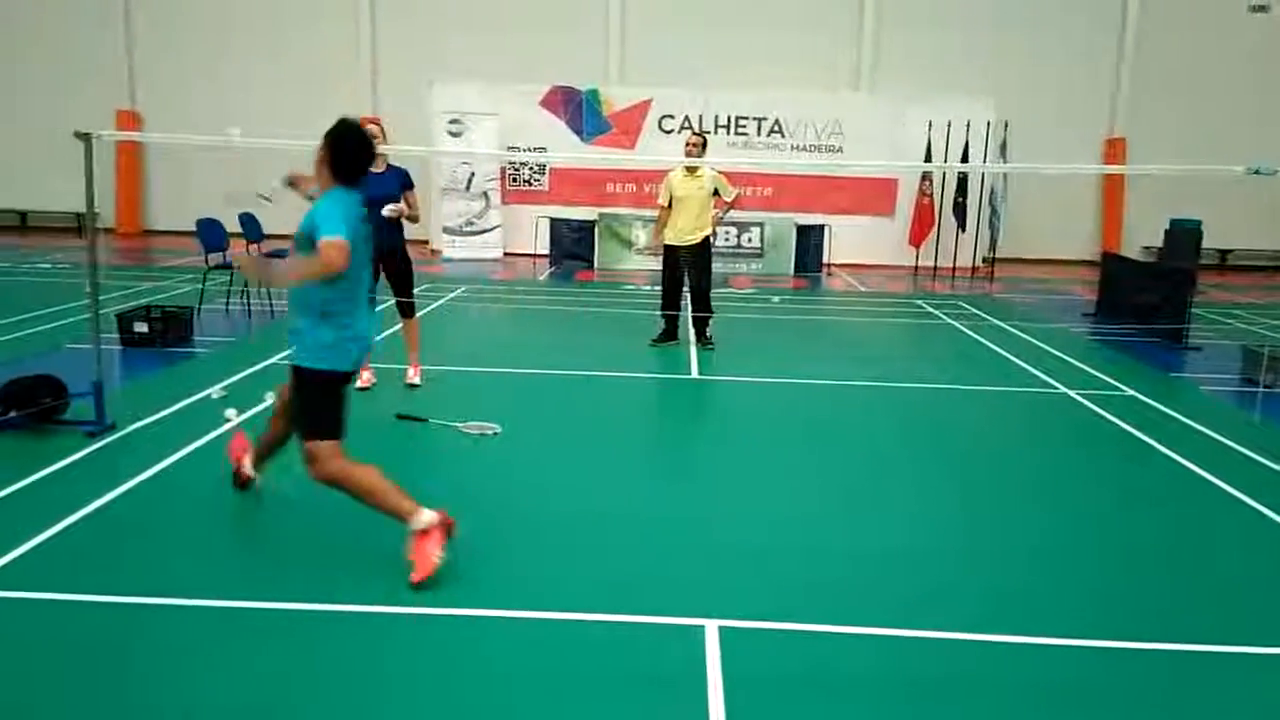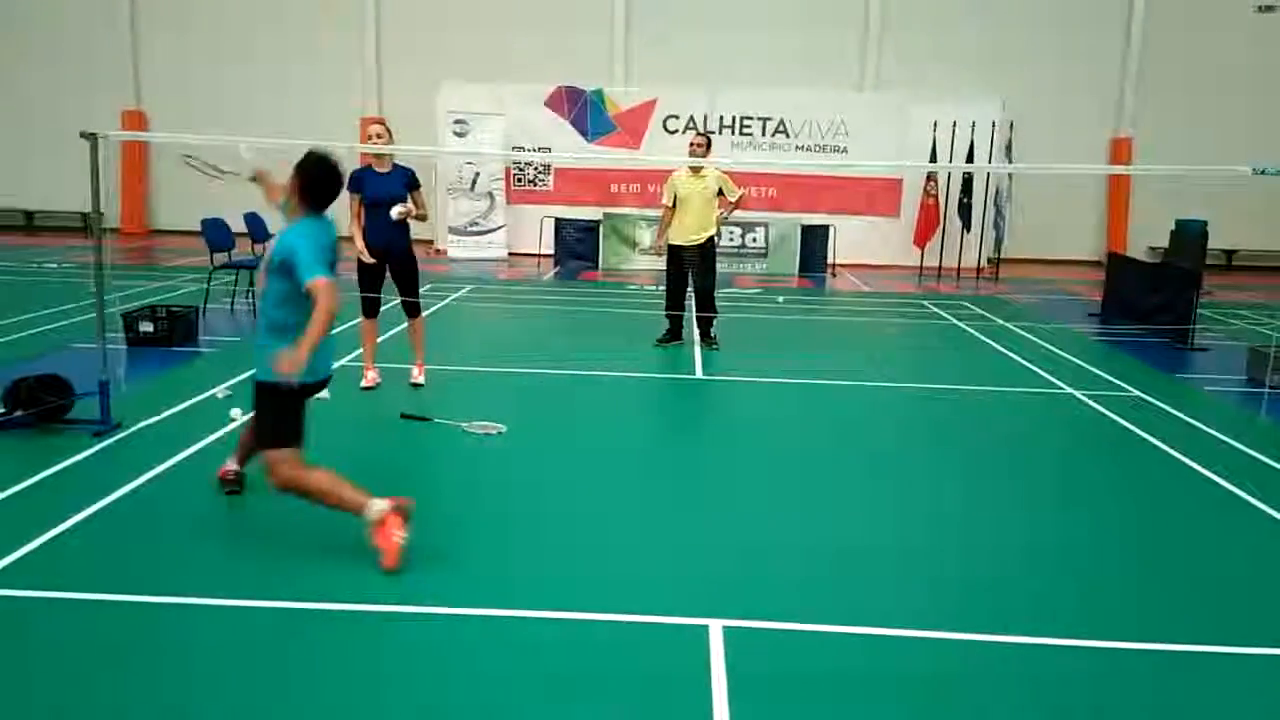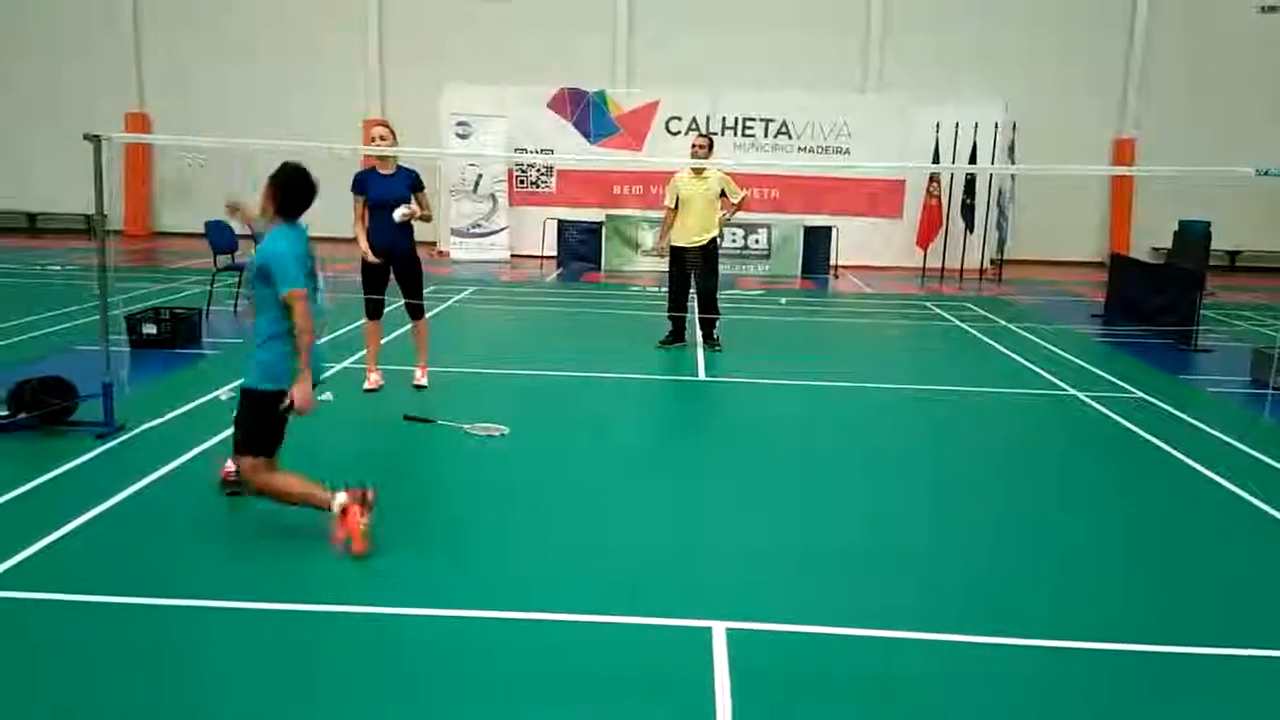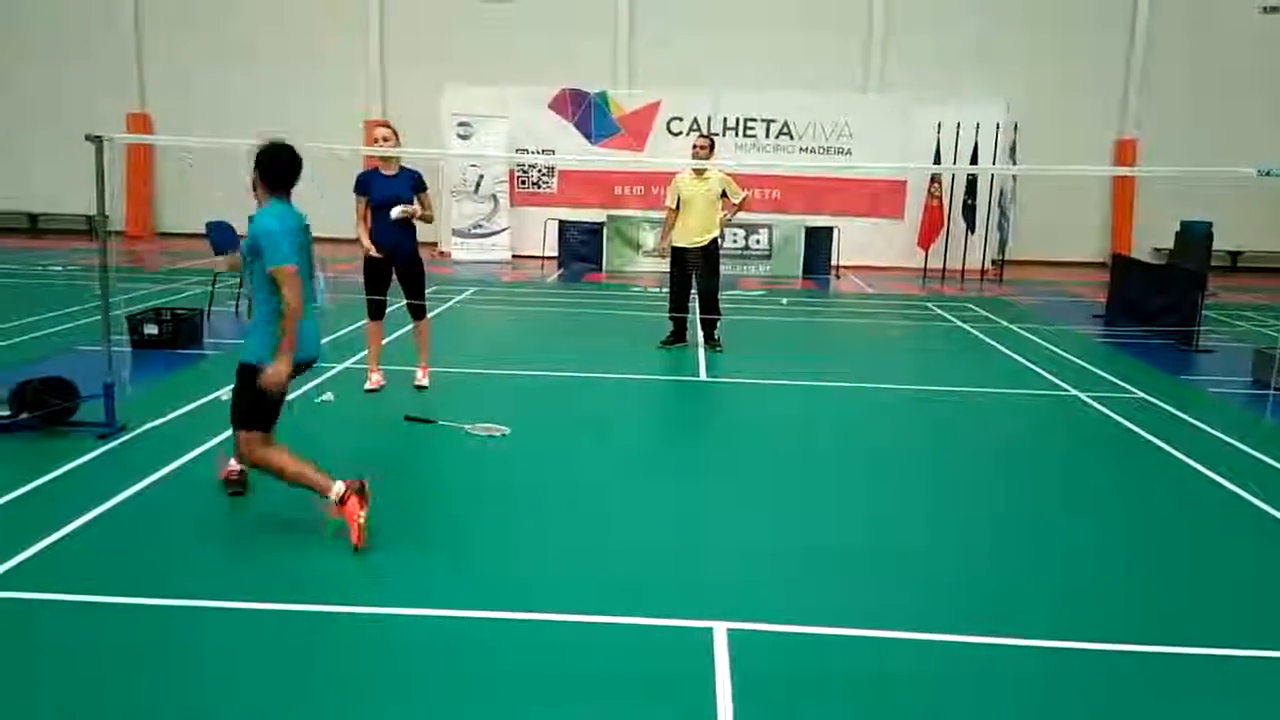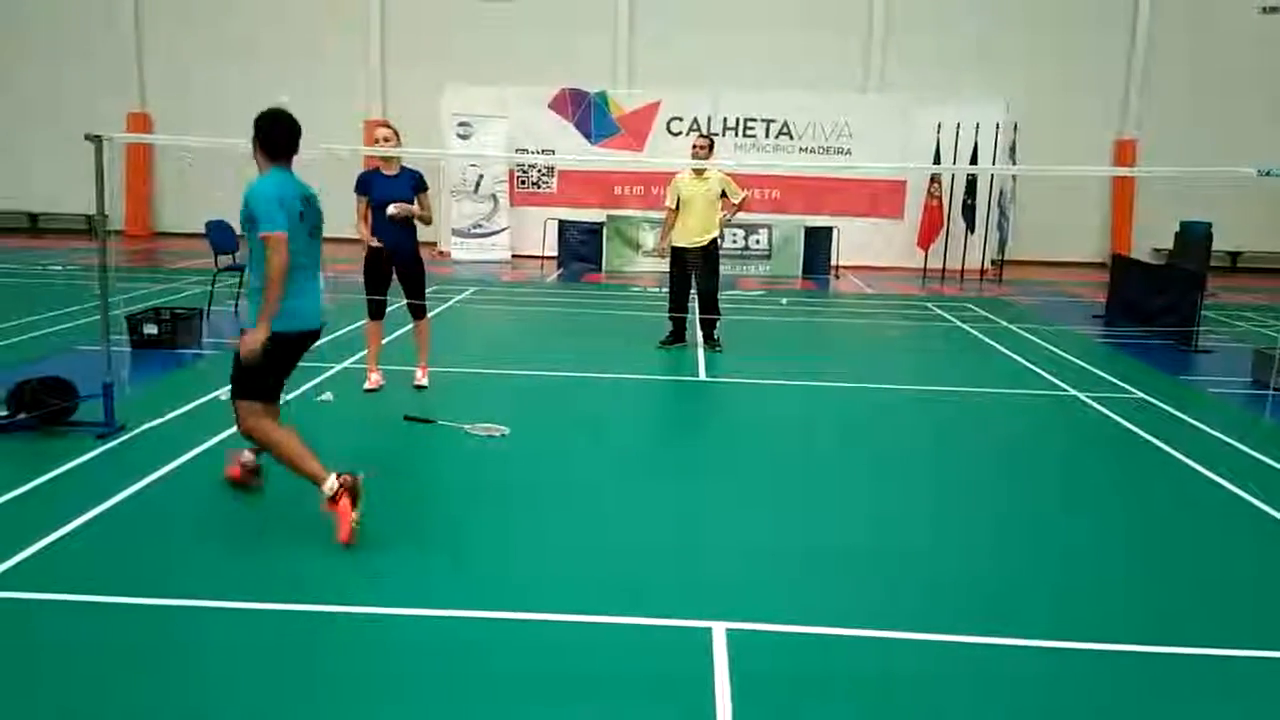
dt=0.1s
person 1, frame 1
left shoulder: (332, 210)
right shoulder: (349, 199)
left elbow: (335, 261)
left wrist: (272, 271)
right wrist: (309, 186)
left hip: (325, 350)
right hip: (326, 343)
left knee: (326, 461)
right knee: (287, 402)
left ankle: (424, 521)
right ankle: (252, 463)
person 1, frame 2
left shoulder: (299, 238)
right shoulder: (318, 224)
left elbow: (327, 302)
right elbow: (292, 208)
left wrist: (302, 351)
right wrist: (267, 182)
left hip: (289, 369)
right hip: (293, 364)
left knee: (286, 470)
right knee: (262, 425)
left ankle: (379, 510)
right ankle: (238, 467)
person 1, frame 3
left shoulder: (277, 248)
right shoulder: (291, 235)
left elbow: (303, 314)
left wrist: (303, 376)
right wrist: (246, 217)
left hip: (275, 372)
right hip: (274, 369)
left knee: (260, 476)
right knee: (249, 426)
left ankle: (342, 502)
right ankle: (236, 468)
person 1, frame 4
left shoulder: (267, 223)
right shoulder: (291, 218)
left elbow: (292, 290)
left wrist: (284, 357)
left hip: (278, 348)
right hip: (303, 344)
left knee: (254, 445)
right knee: (251, 417)
left ankle: (340, 493)
right ankle: (241, 469)
person 1, frame 5
left shoulder: (262, 189)
right shoulder: (304, 192)
left elbow: (278, 257)
left wrist: (262, 325)
left hip: (280, 321)
right hip: (308, 316)
left knee: (254, 418)
right knee: (259, 396)
left ankle: (334, 486)
right ankle: (250, 462)
person 2, frame 1
left shoulder: (400, 175)
left elbow: (416, 216)
left wrist: (404, 211)
left hip: (394, 250)
left knee: (407, 309)
left ankle: (414, 366)
right ankle: (364, 370)
person 2, frame 2
left shoulder: (406, 174)
right shoulder: (359, 176)
left elbow: (424, 214)
right elbow: (355, 218)
left wrist: (412, 212)
right wrist: (359, 244)
left hip: (401, 250)
right hip: (371, 252)
left knee: (412, 308)
right knee: (369, 310)
left ankle: (418, 366)
right ankle: (370, 369)
person 2, frame 3
left shoulder: (410, 176)
right shoulder: (362, 178)
left elbow: (428, 214)
right elbow: (359, 220)
left wrist: (417, 213)
right wrist: (363, 245)
left hip: (405, 252)
right hip: (375, 254)
left knee: (416, 310)
right knee: (373, 312)
left ankle: (421, 367)
right ankle: (372, 371)
person 2, frame 4
left shoulder: (413, 177)
right shoulder: (365, 179)
left elbow: (430, 216)
right elbow: (361, 220)
left wrist: (416, 212)
right wrist: (365, 242)
left hip: (407, 252)
right hip: (377, 254)
left knee: (417, 311)
right knee: (375, 312)
left ankle: (422, 368)
right ankle: (374, 371)
person 2, frame 5
left shoulder: (414, 177)
right shoulder: (366, 178)
left elbow: (428, 218)
right elbow: (361, 220)
left wrist: (413, 211)
right wrist: (367, 237)
left hip: (408, 252)
right hip: (378, 253)
left knee: (418, 310)
right knee: (375, 312)
left ankle: (422, 368)
right ankle: (373, 371)
person 3, frame 1
left shoulder: (713, 177)
right shoulder: (672, 177)
left elbow: (732, 196)
right elbow: (664, 210)
left wrist: (719, 214)
right wrist: (656, 236)
left hip: (700, 242)
right hip: (673, 242)
left knee: (700, 290)
right knee: (670, 290)
left ankle: (703, 333)
right ankle: (670, 331)
person 3, frame 2
left shoulder: (717, 177)
right shoulder: (676, 177)
left elbow: (736, 196)
right elbow: (668, 209)
left wrist: (724, 215)
right wrist: (661, 236)
left hip: (704, 242)
right hip: (677, 242)
left knee: (705, 290)
right knee: (674, 290)
left ankle: (707, 333)
right ankle: (674, 331)
person 3, frame 3
left shoulder: (719, 178)
right shoulder: (678, 178)
left elbow: (739, 198)
right elbow: (671, 211)
left wrist: (726, 216)
right wrist: (663, 238)
left hip: (707, 244)
right hip: (680, 243)
left knee: (707, 292)
right knee: (677, 292)
left ankle: (709, 335)
right ankle: (677, 333)
person 3, frame 4
left shoulder: (720, 179)
right shoulder: (679, 179)
left elbow: (740, 198)
right elbow: (672, 211)
left wrist: (727, 216)
right wrist: (664, 238)
left hip: (708, 244)
right hip: (681, 244)
left knee: (709, 293)
right knee: (678, 292)
left ankle: (711, 335)
right ankle: (678, 333)
person 3, frame 5
left shoulder: (720, 179)
right shoulder: (679, 179)
left elbow: (740, 198)
right elbow: (672, 212)
left wrist: (727, 216)
right wrist: (664, 239)
left hip: (707, 244)
right hip: (681, 244)
left knee: (708, 293)
right knee: (678, 292)
left ankle: (710, 335)
right ankle: (677, 333)
